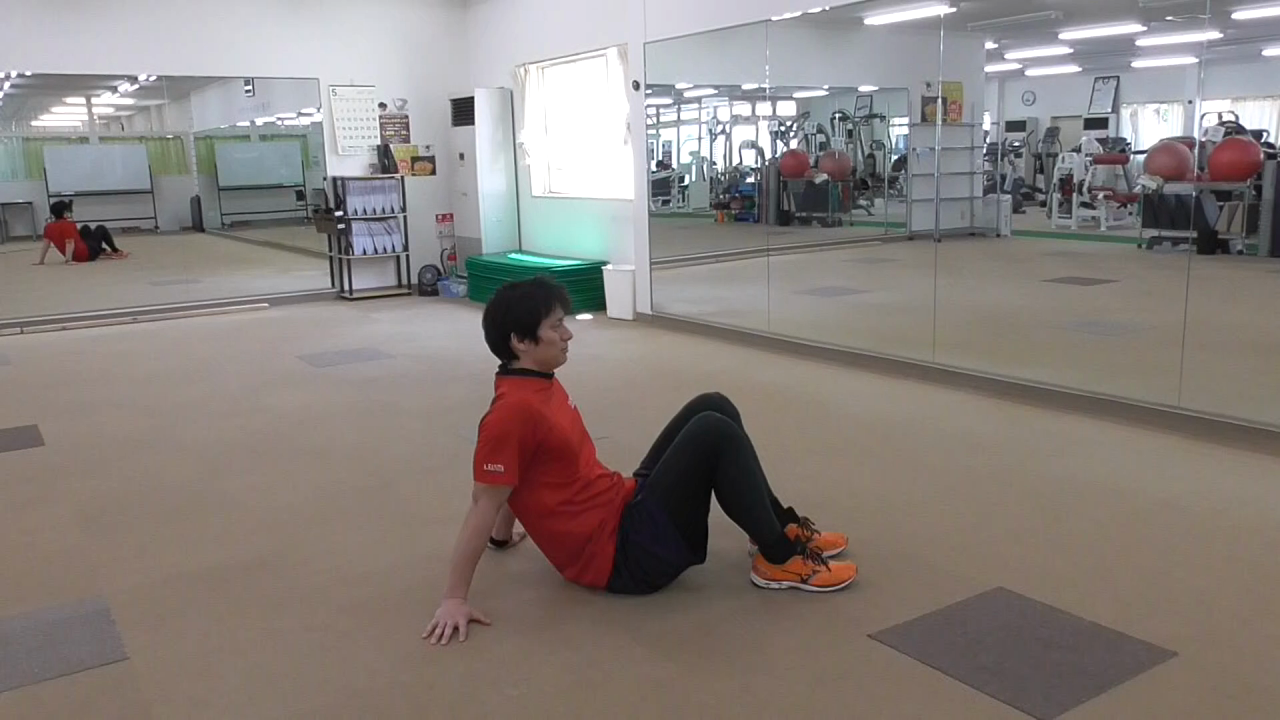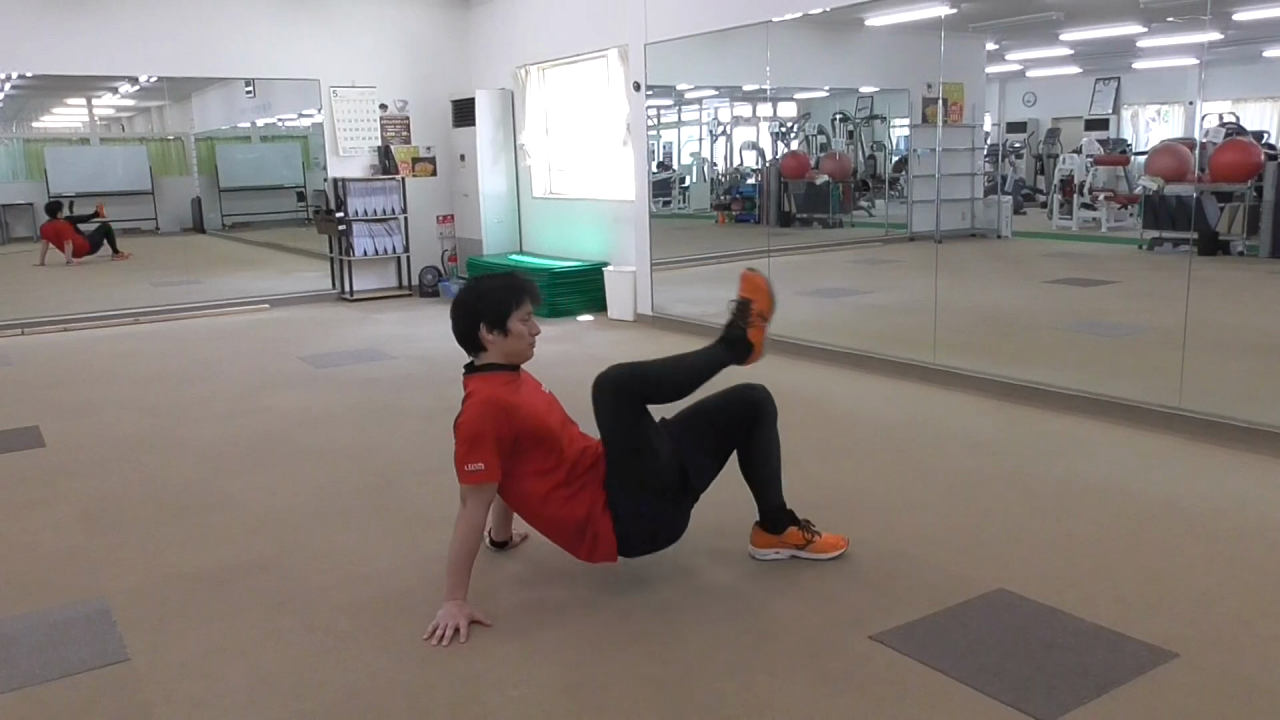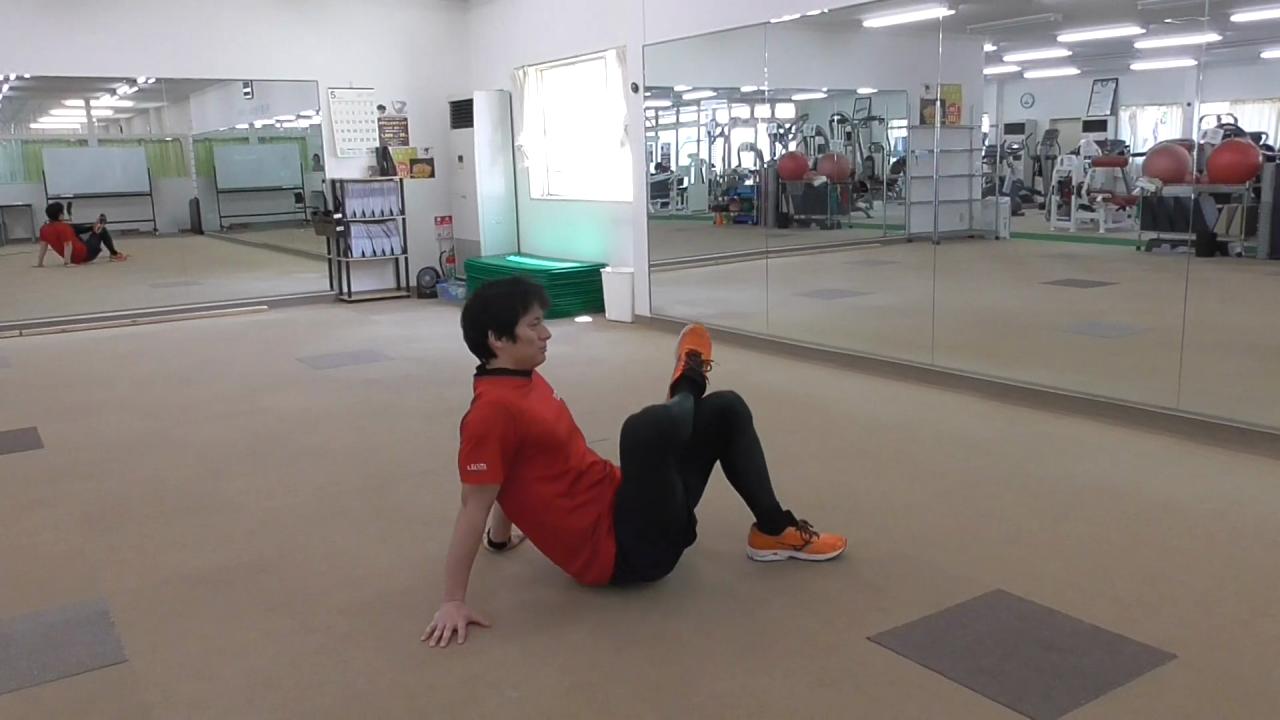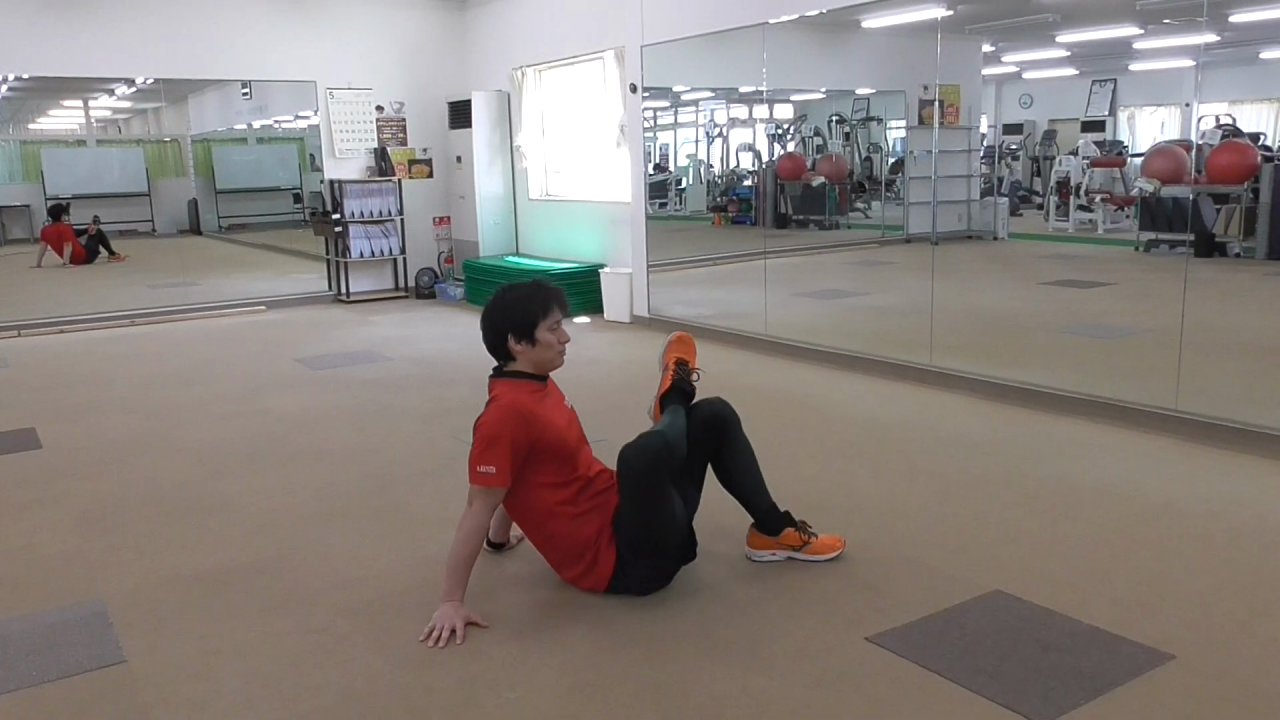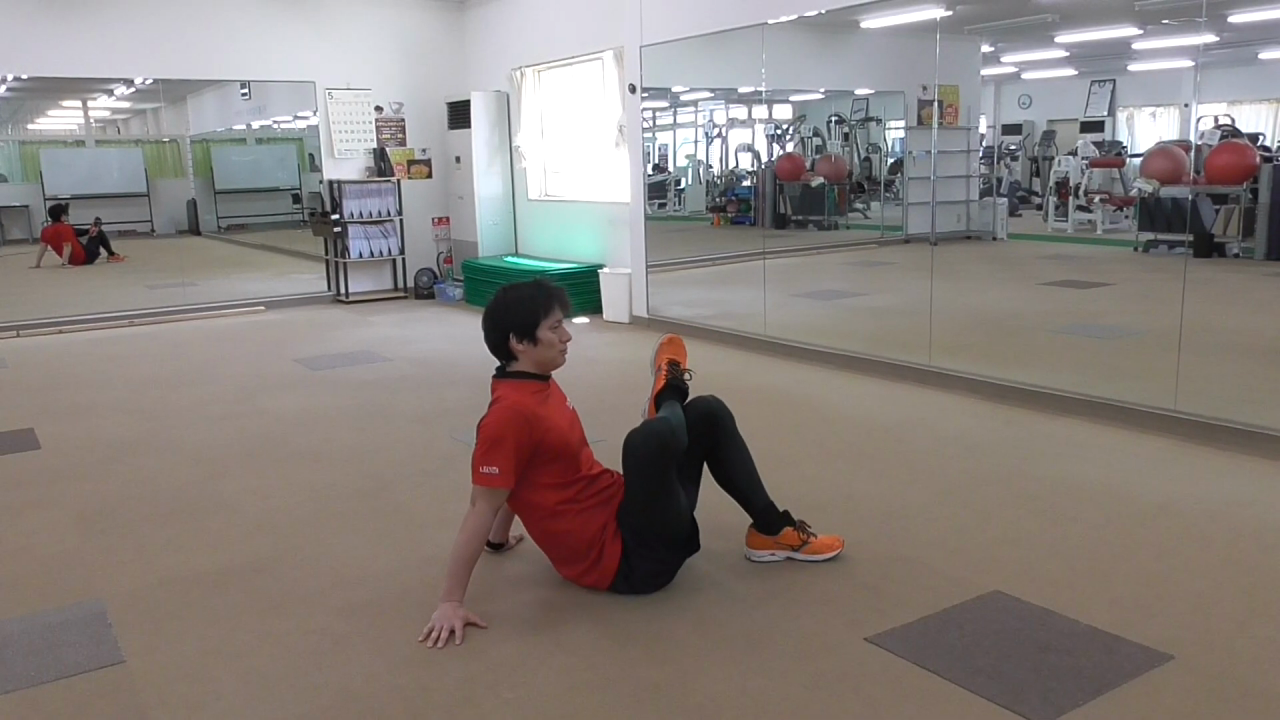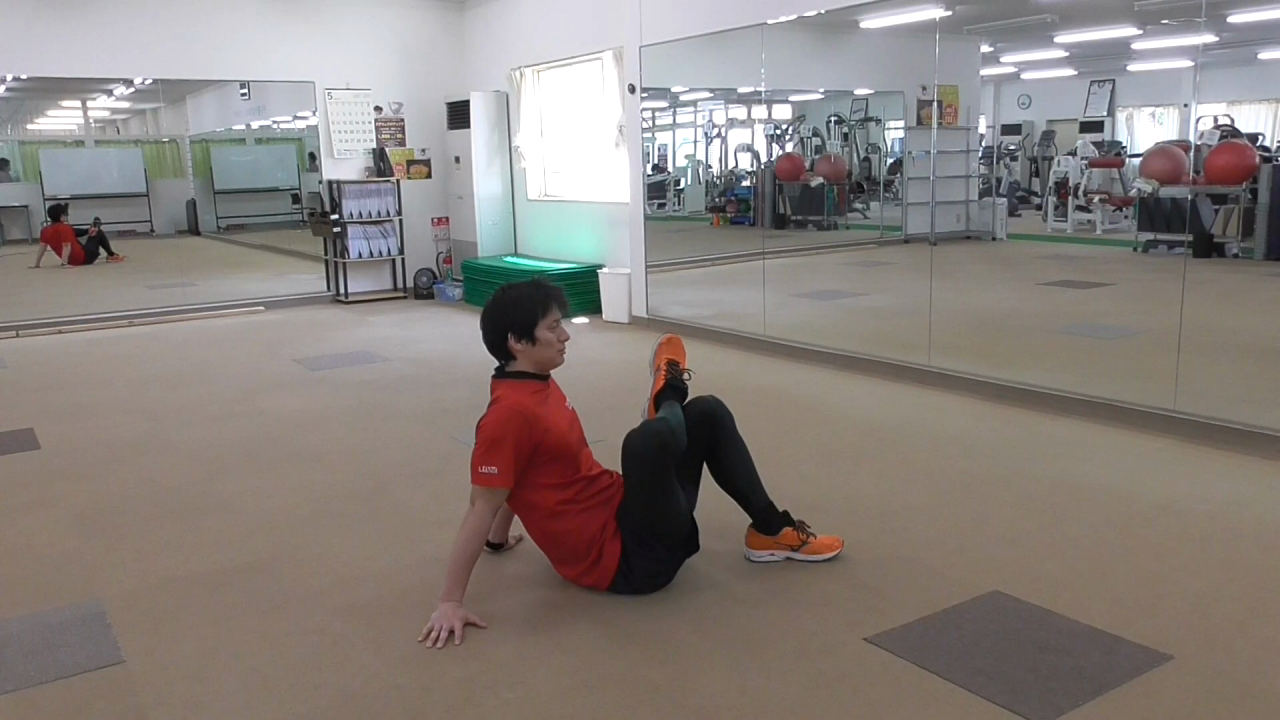
dt=0.7s
person 1, frame 1
left shoulder: (541, 384)
right shoulder: (514, 410)
left elbow: (522, 481)
right elbow: (485, 503)
left wrist: (504, 534)
right wrist: (455, 598)
left hip: (626, 508)
right hip: (625, 554)
left knee: (713, 408)
right knee: (715, 434)
left ankle: (778, 525)
right ankle: (779, 559)
person 1, frame 2
left shoulder: (510, 379)
right shoulder: (485, 407)
left elbow: (516, 470)
right elbow: (473, 503)
left wrist: (502, 537)
right wrist: (455, 600)
left hip: (626, 483)
right hip: (626, 514)
left knee: (753, 402)
right knee: (615, 383)
left ankle: (776, 529)
right ankle: (735, 346)
person 1, frame 3
left shoulder: (524, 381)
right shoulder: (493, 409)
left elbow: (519, 474)
right elbow: (474, 504)
left wrist: (501, 536)
right wrist: (453, 601)
left hip: (617, 504)
right hip: (623, 546)
left knee: (728, 410)
right knee: (649, 427)
left ankle: (774, 530)
right ankle: (686, 393)
person 1, frame 4
left shoulder: (537, 384)
right shoulder: (507, 412)
left elbow: (522, 483)
right elbow: (479, 505)
left wrist: (500, 537)
right wrist: (452, 601)
left hip: (619, 515)
right hip: (619, 558)
left knee: (715, 416)
right knee: (646, 453)
left ankle: (773, 531)
right ankle: (673, 402)
person 1, frame 5
left shoulder: (538, 384)
right shoulder: (511, 413)
left elbow: (523, 479)
right elbow: (483, 506)
left wrist: (500, 539)
right wrist: (451, 602)
left hip: (620, 515)
right hip: (625, 556)
left knee: (709, 413)
right knee: (652, 438)
left ankle: (772, 530)
right ankle: (669, 400)
person 1, frame 6
left shoulder: (538, 385)
right shoulder: (510, 413)
left elbow: (522, 481)
right elbow: (482, 505)
left wrist: (500, 539)
right wrist: (450, 602)
left hip: (619, 513)
right hip: (624, 557)
left knee: (709, 414)
right knee: (650, 438)
left ankle: (771, 530)
right ankle: (668, 400)
